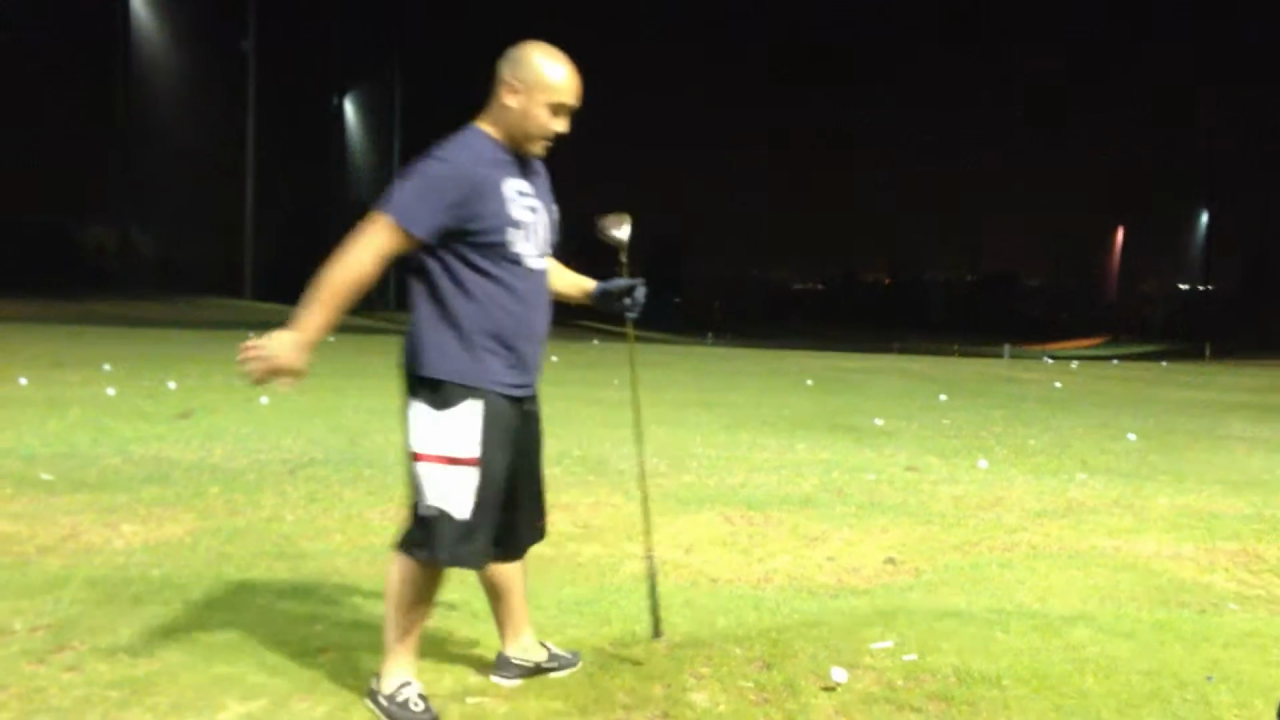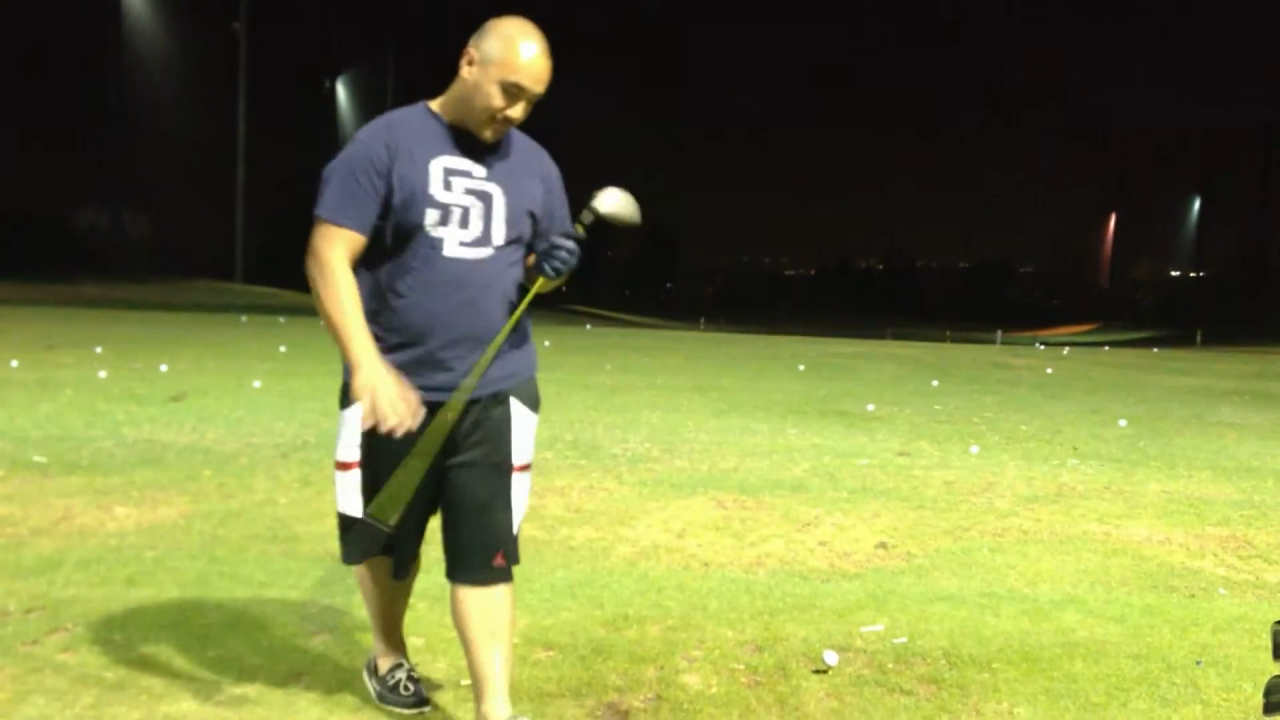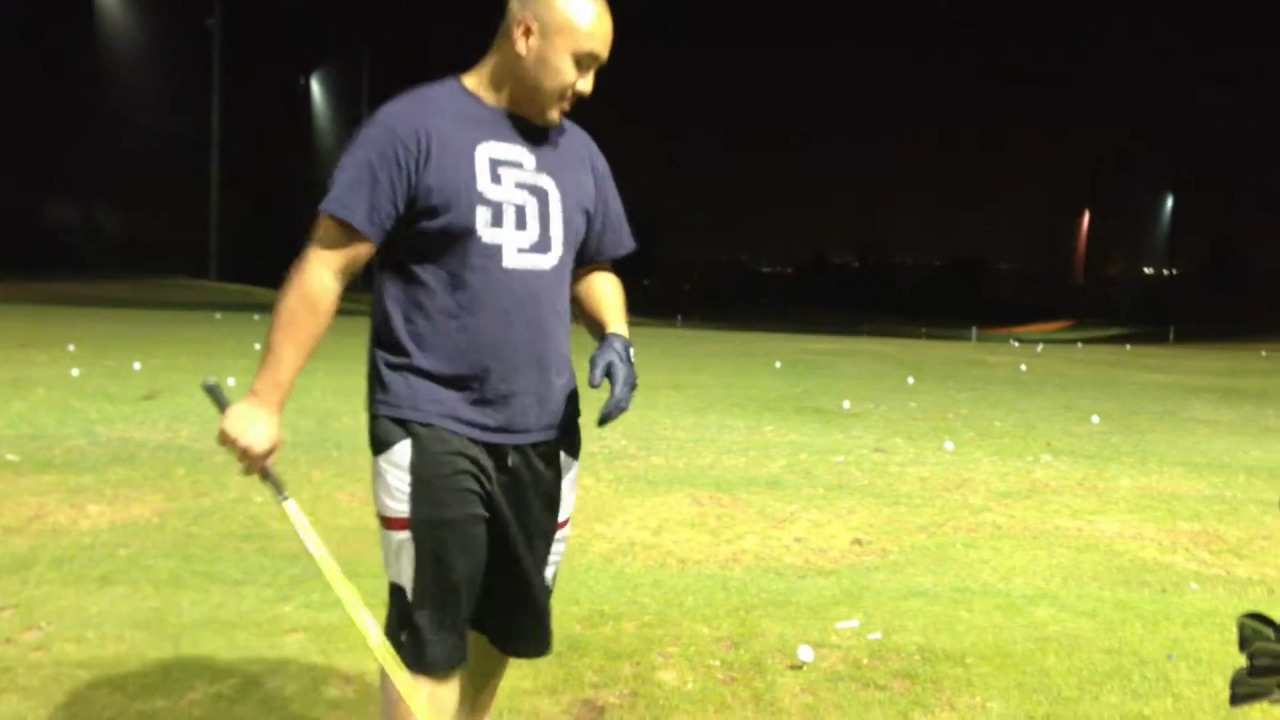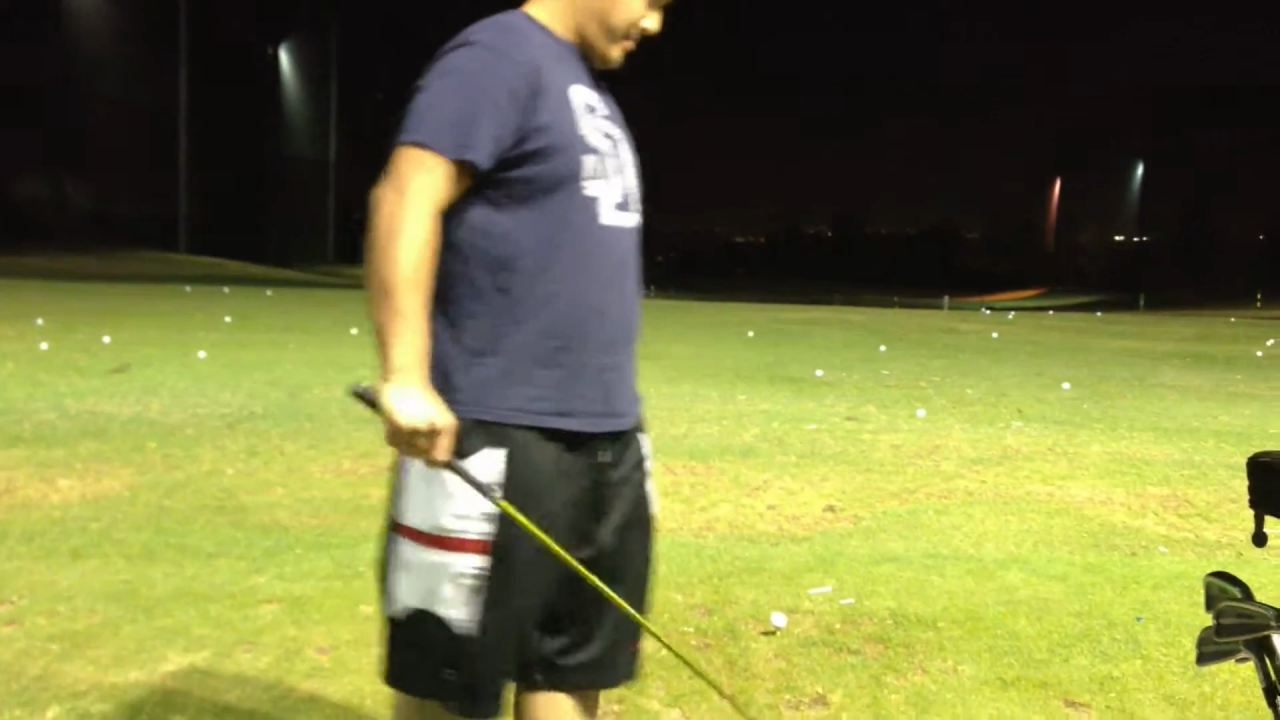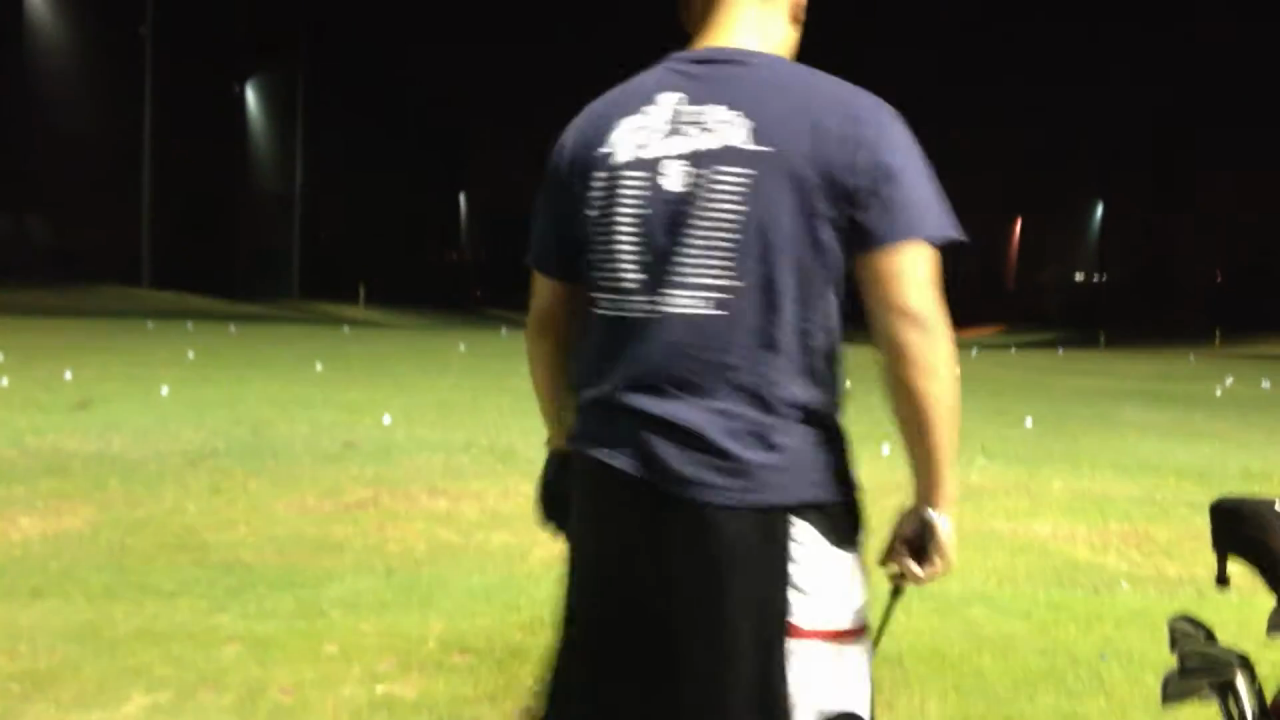
dt=0.7s
person 1, frame 1
left shoulder: (533, 173)
right shoulder: (459, 168)
right elbow: (368, 249)
left wrist: (595, 291)
right wrist: (299, 335)
left hip: (515, 386)
right hip: (458, 386)
left knee: (509, 522)
right knee: (440, 526)
left ankle: (519, 648)
person 1, frame 2
left shoulder: (535, 166)
right shoulder: (382, 145)
left elbow: (537, 265)
right elbow: (329, 257)
left wrist: (550, 265)
right wrist: (367, 366)
left hip: (495, 393)
right hip: (395, 389)
left knee: (485, 553)
right knee: (385, 541)
right ankle: (386, 658)
person 1, frame 3
left shoulder: (580, 154)
right shoulder: (412, 130)
left elbow: (592, 269)
right elbow: (324, 263)
left wrist: (613, 337)
right wrist: (265, 400)
left hip: (541, 433)
right hip: (431, 430)
left knee: (505, 612)
right knee: (425, 631)
person 1, frame 4
left shoulder: (593, 95)
right shoulder: (501, 59)
right elbow: (405, 200)
right wrist: (406, 377)
left hip: (607, 431)
right hip: (498, 432)
person 1, frame 5
left shoulder: (595, 127)
right shoulder: (856, 123)
left elbow: (549, 320)
right elbow: (911, 316)
left wrist: (565, 449)
right wrist: (933, 498)
left hip: (616, 485)
right hip: (770, 502)
